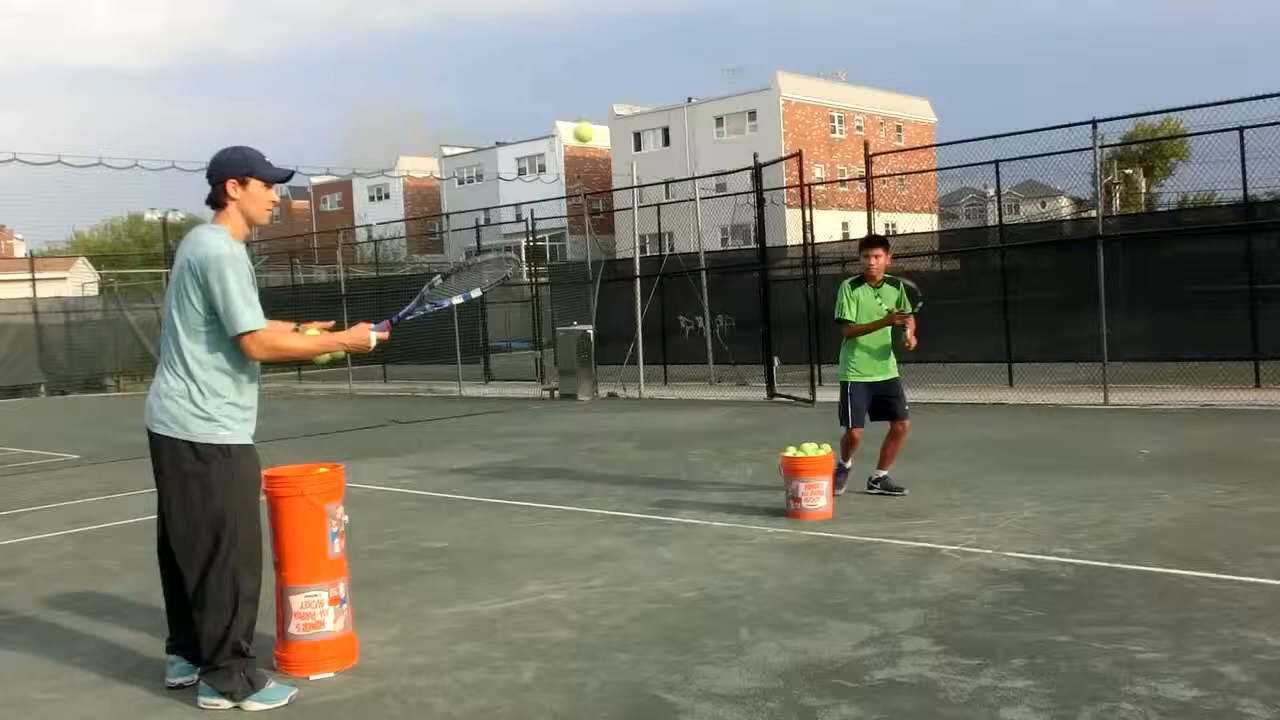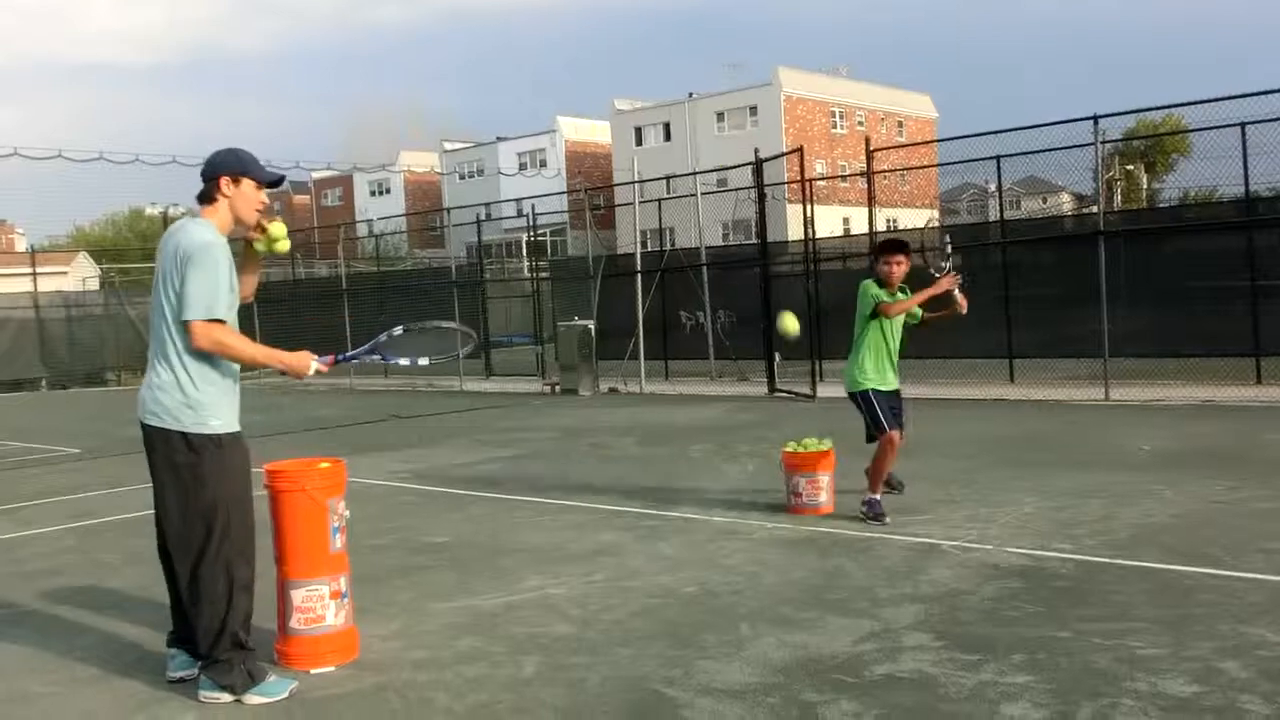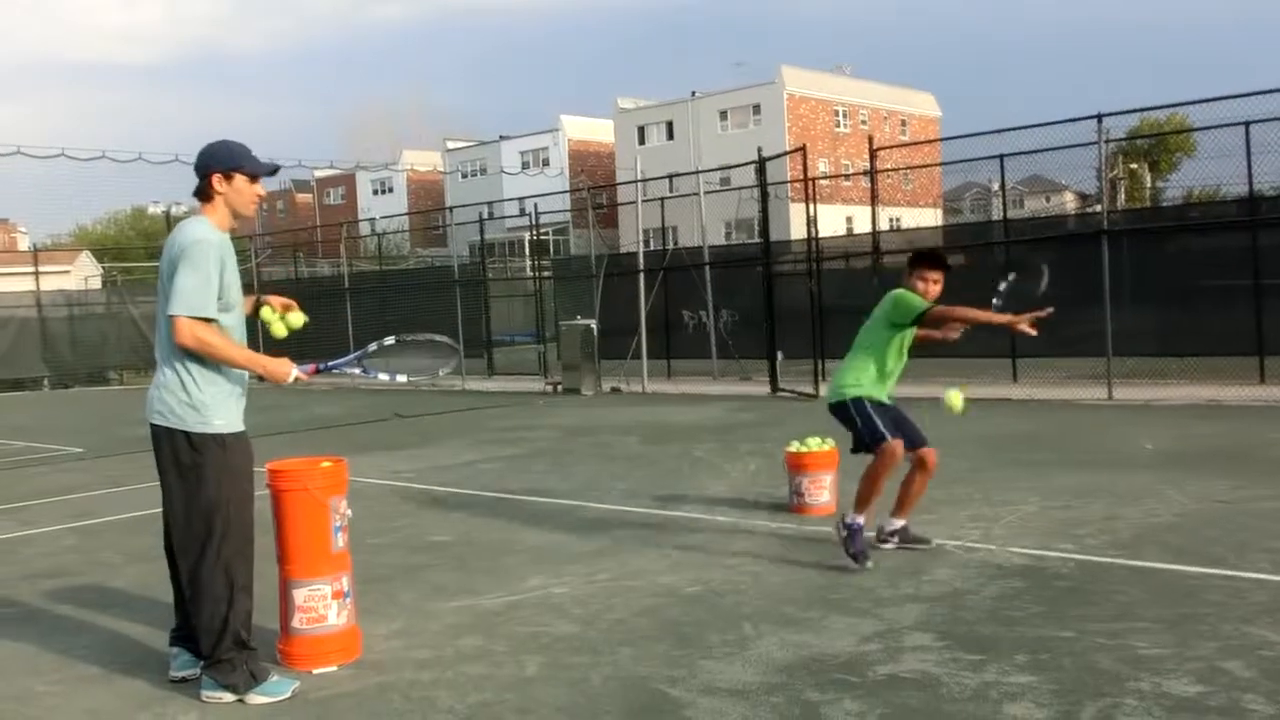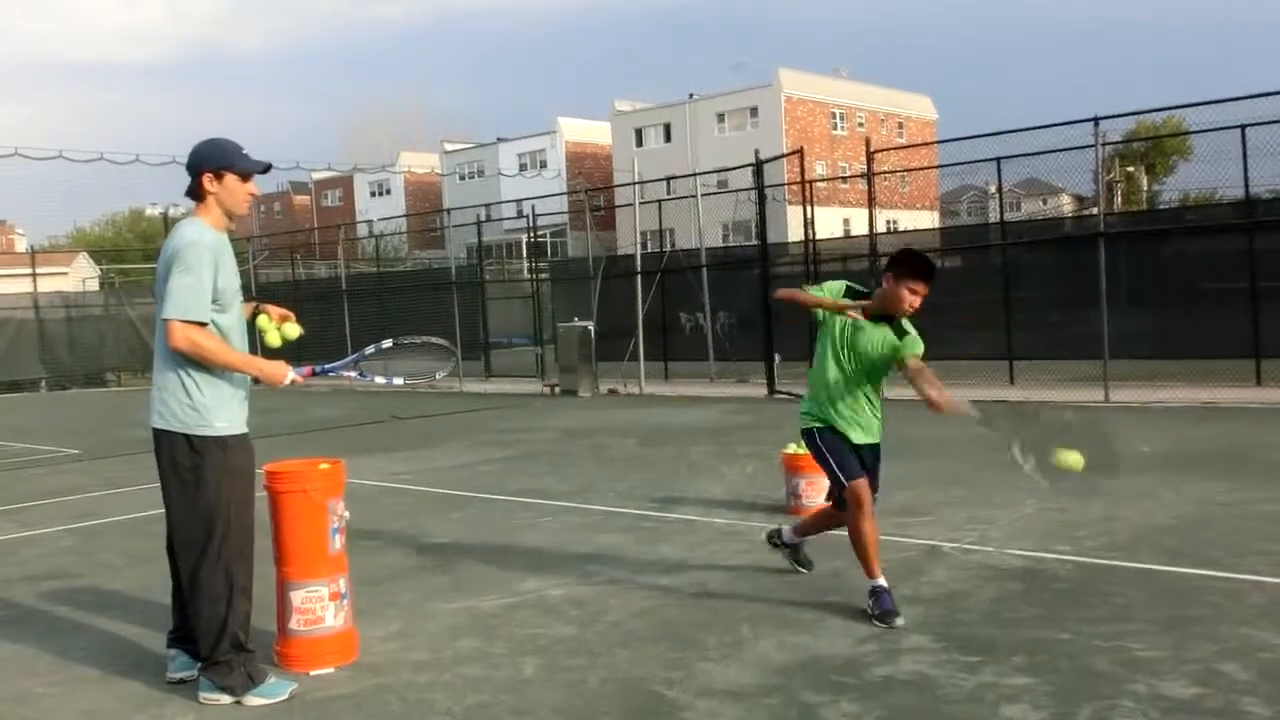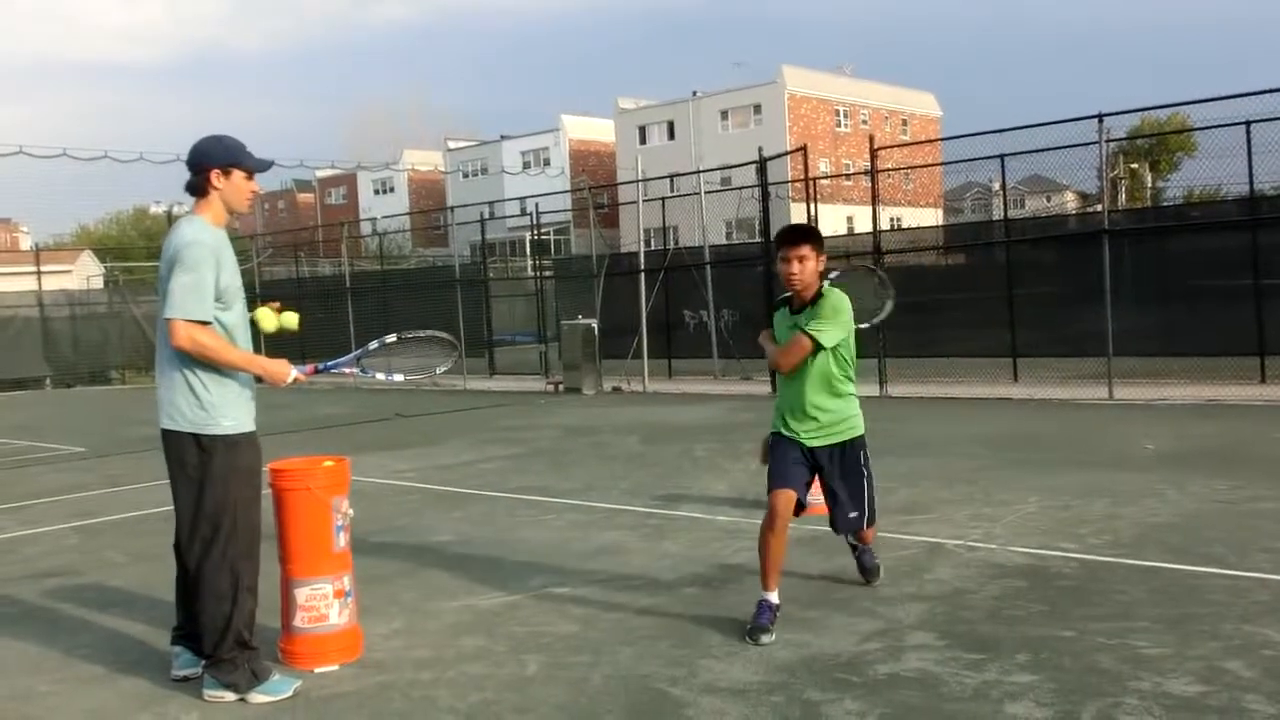
dt=0.5s
person 1, frame 1
left shoulder: (204, 242)
right shoulder: (221, 252)
right elbow: (257, 343)
left wrist: (301, 330)
right wrist: (341, 340)
left hip: (179, 422)
right hip: (209, 430)
left knee: (187, 546)
right knee: (231, 553)
left ankle: (187, 653)
right ankle: (226, 676)
person 1, frame 2
left shoulder: (184, 234)
right shoulder: (206, 243)
left elbow: (236, 295)
right elbow: (207, 334)
left wrist: (255, 250)
right wrist: (285, 360)
left hip: (169, 415)
right hip: (199, 422)
left knee: (187, 538)
right knee: (224, 544)
left ankle: (188, 646)
right ankle: (225, 669)
person 1, frame 3
left shoulder: (198, 236)
right shoulder: (203, 241)
right elbow: (188, 331)
left wrist: (255, 302)
right wrist: (264, 364)
left hip: (185, 416)
right hip: (204, 421)
left knee: (193, 538)
right knee: (224, 543)
left ankle: (190, 647)
right ankle: (228, 669)
person 1, frame 4
left shoulder: (205, 240)
right shoulder: (197, 243)
right elbow: (182, 334)
left wrist: (254, 309)
right wrist: (260, 367)
left hip: (191, 421)
right hip: (206, 425)
left knee: (195, 541)
right knee: (223, 546)
left ankle: (187, 648)
right ankle: (225, 671)
person 1, frame 5
left shoulder: (202, 237)
right shoulder: (199, 242)
right elbow: (184, 333)
left wrist: (252, 316)
right wrist: (262, 366)
left hip: (200, 419)
right hip: (214, 423)
left knee: (201, 538)
right knee: (229, 543)
left ankle: (192, 646)
right ankle: (230, 669)
person 2, frame 1
left shoulder: (895, 287)
right shoulder: (849, 288)
left elbow: (907, 316)
right elbow: (847, 331)
left wrist: (909, 332)
right wrist: (883, 322)
left hip: (886, 370)
right hip: (856, 373)
left knee: (901, 424)
right knee: (854, 432)
left ankle: (879, 477)
right ankle: (844, 465)
person 2, frame 2
left shoulder: (904, 293)
right shoulder: (868, 287)
left elbow: (920, 318)
right elbow: (888, 311)
left wrist: (950, 310)
right wrist: (931, 290)
left hip: (888, 378)
right hip: (865, 381)
left knee: (895, 437)
right knee: (890, 437)
left ankle: (878, 470)
right ankle: (871, 499)
person 2, frame 3
left shoulder: (904, 309)
right shoulder: (901, 299)
right elbow: (950, 313)
left wrist: (934, 334)
right wrist: (1010, 320)
left hip: (876, 396)
right hip: (852, 393)
left knee: (927, 459)
right knee: (892, 451)
left ankle: (894, 528)
right ankle: (854, 523)
person 2, frame 4
left shoulder: (906, 339)
right shoulder: (842, 293)
left elbow: (916, 370)
right elbow: (783, 295)
left wrist: (932, 390)
right wrist: (839, 305)
left hip: (863, 430)
right hip: (823, 421)
left knee: (847, 511)
right knee: (858, 496)
left ankle: (788, 535)
right ankle: (878, 587)
person 2, frame 5
left shoulder: (834, 303)
right shoulder: (780, 312)
left elbow: (785, 361)
left wrist: (767, 346)
right wrist: (771, 431)
left hip: (840, 432)
right hip: (790, 431)
left knee: (859, 528)
right knee: (778, 508)
left ankle: (859, 541)
right ankle: (768, 601)
